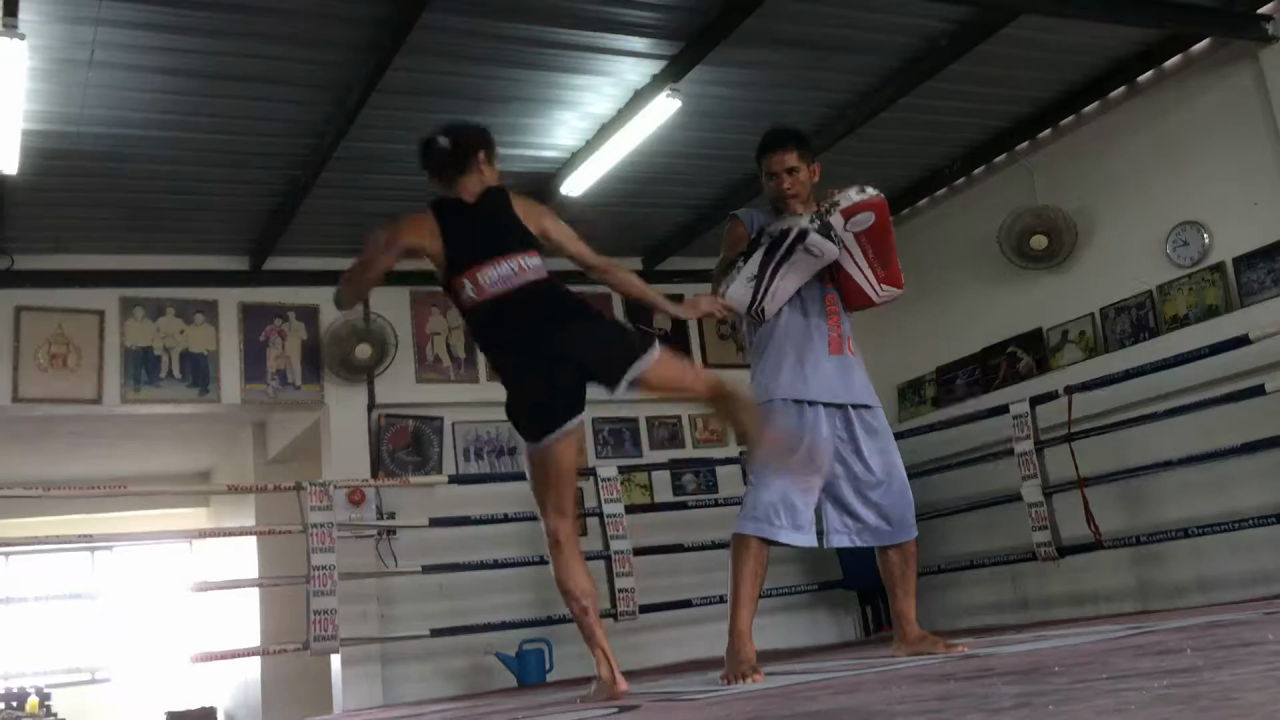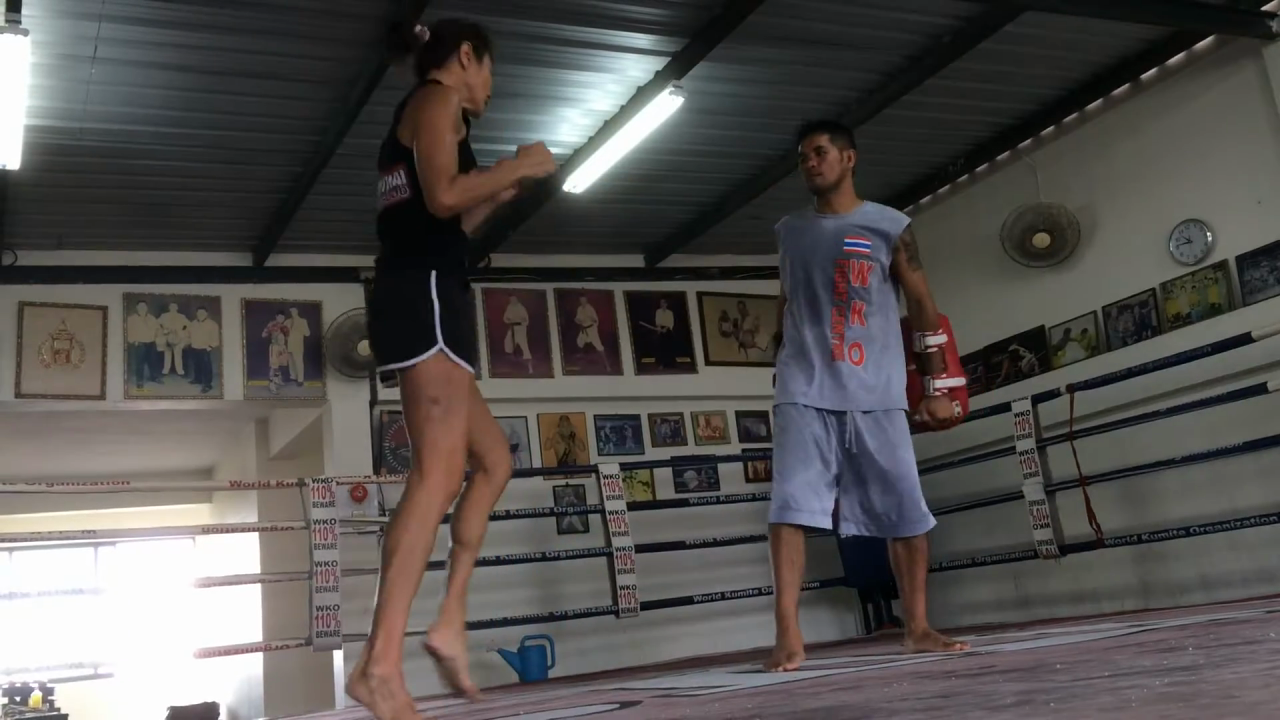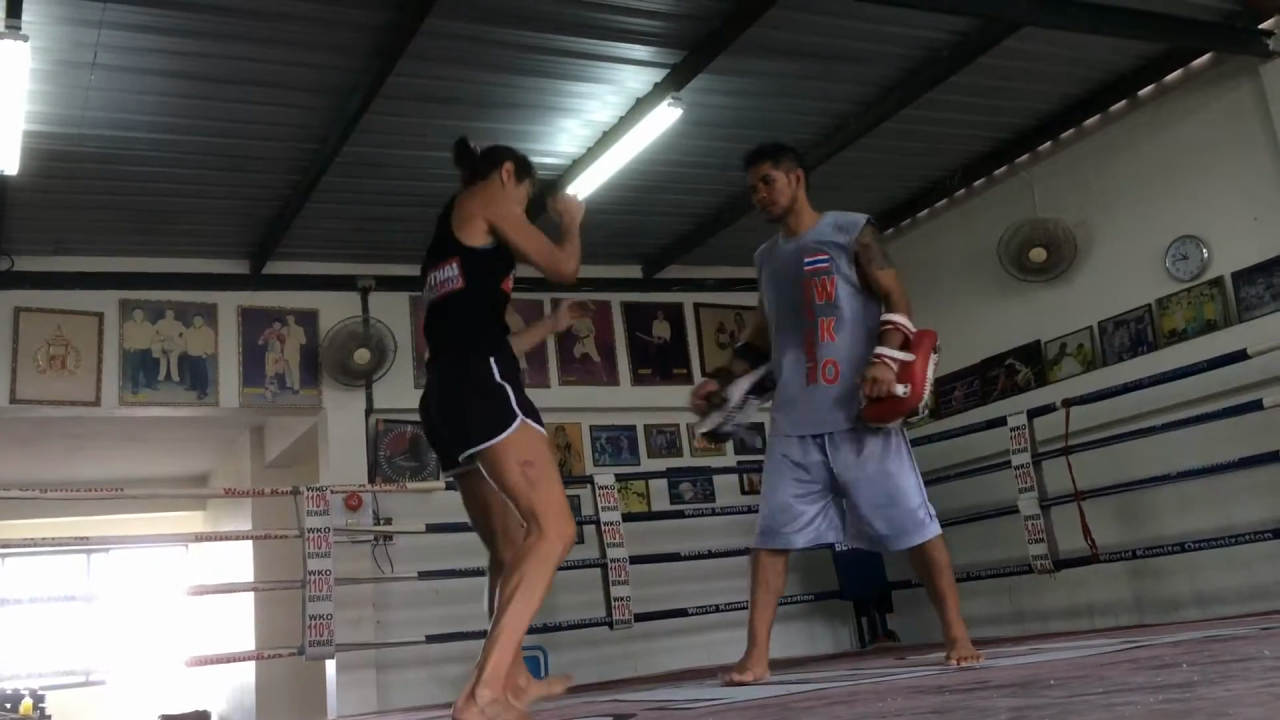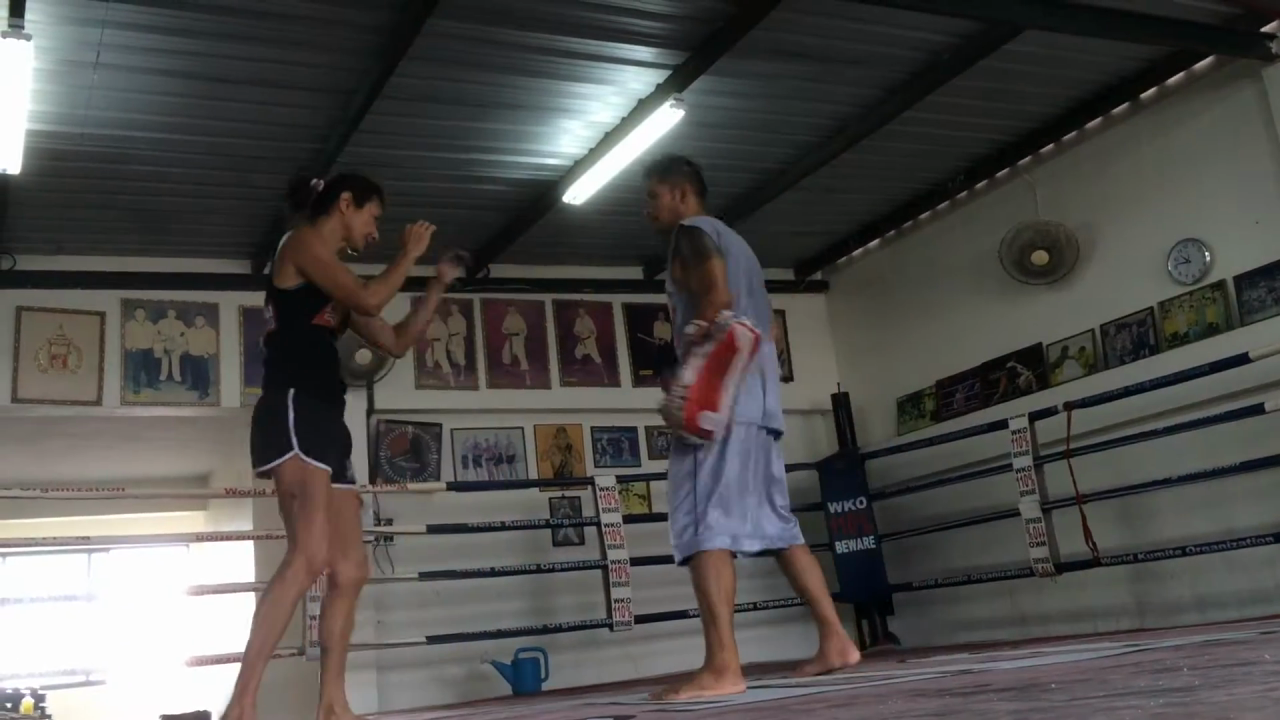
dt=1s
person 1, frame 1
left shoulder: (422, 225)
right shoulder: (520, 205)
left elbow: (348, 297)
right elbow: (602, 267)
right wrist: (672, 305)
left hip: (533, 379)
right hip: (585, 335)
left knee: (559, 528)
right knee: (711, 384)
left ankle: (605, 666)
right ankle: (772, 440)
person 1, frame 2
left shoulder: (412, 124)
right shoulder: (436, 98)
right elbow: (442, 196)
left wrist: (492, 197)
right wrist: (520, 165)
left hip: (414, 308)
right hip: (425, 303)
left knee: (492, 460)
right knee: (439, 473)
left ankle: (449, 624)
right ankle: (379, 663)
person 1, frame 3
left shoulder: (448, 241)
right shoulder: (485, 198)
right elbow: (562, 268)
left wrist: (548, 326)
right wrist: (569, 220)
left hip: (444, 399)
right hip: (482, 386)
left knee: (514, 541)
right knee: (554, 528)
person 1, frame 4
left shoulder: (332, 283)
right shoulder: (300, 243)
left elbow: (396, 342)
right elbow: (369, 300)
left wrist: (439, 284)
right wrist: (407, 256)
left hip: (322, 420)
right hip: (294, 413)
left knee: (349, 570)
right knee: (312, 554)
person 2, frame 1
right shoulder: (748, 222)
right elbow: (726, 288)
left hip: (849, 387)
right hip: (789, 388)
left knee: (893, 504)
right knee: (765, 504)
left ankle: (908, 631)
right ankle: (740, 644)
person 2, frame 2
left shoulder: (890, 226)
right shoulder: (790, 231)
left elbow: (923, 307)
left wrist: (937, 386)
right wrist: (787, 375)
left hip: (876, 393)
right hip: (805, 391)
left knee: (906, 508)
right knee: (792, 501)
left ankle: (918, 627)
right ankle: (788, 636)
person 2, frame 3
left shoulder: (852, 232)
right shoulder: (767, 258)
left elbow: (897, 300)
right elbow: (760, 337)
left wrist: (885, 357)
right wrist: (720, 380)
left hip: (861, 411)
right hip: (795, 418)
left knee: (909, 517)
right knee: (773, 529)
left ankle: (957, 635)
right ankle: (756, 655)
person 2, frame 4
left shoulder: (692, 233)
right shoulder: (732, 241)
left elbow: (716, 299)
right hip: (754, 402)
left knee: (703, 525)
right knee: (773, 522)
left ankle: (722, 666)
right ankle: (835, 640)
